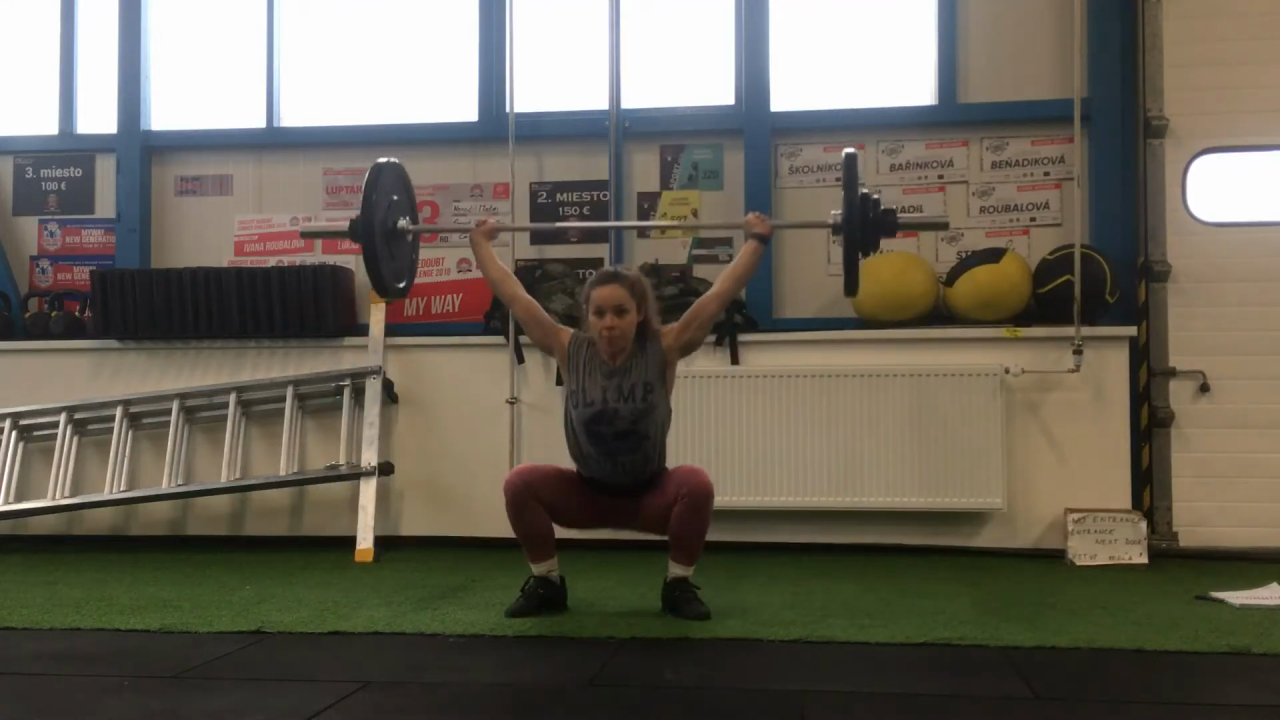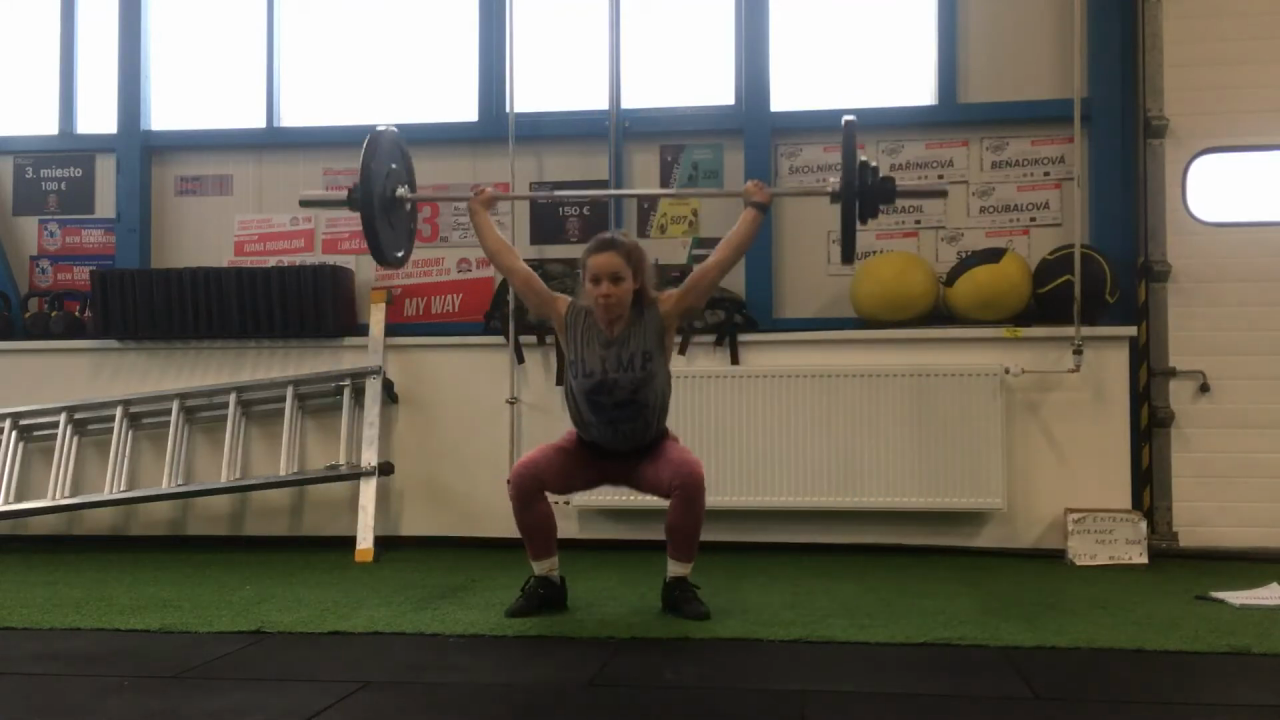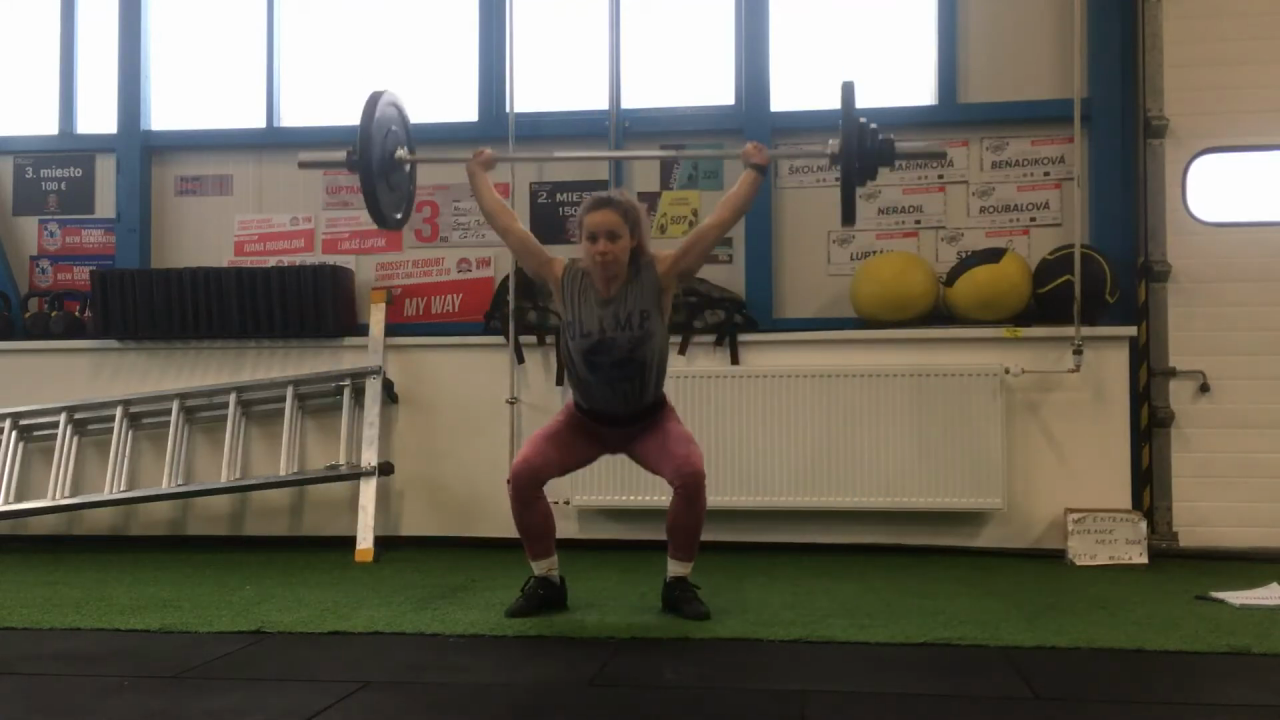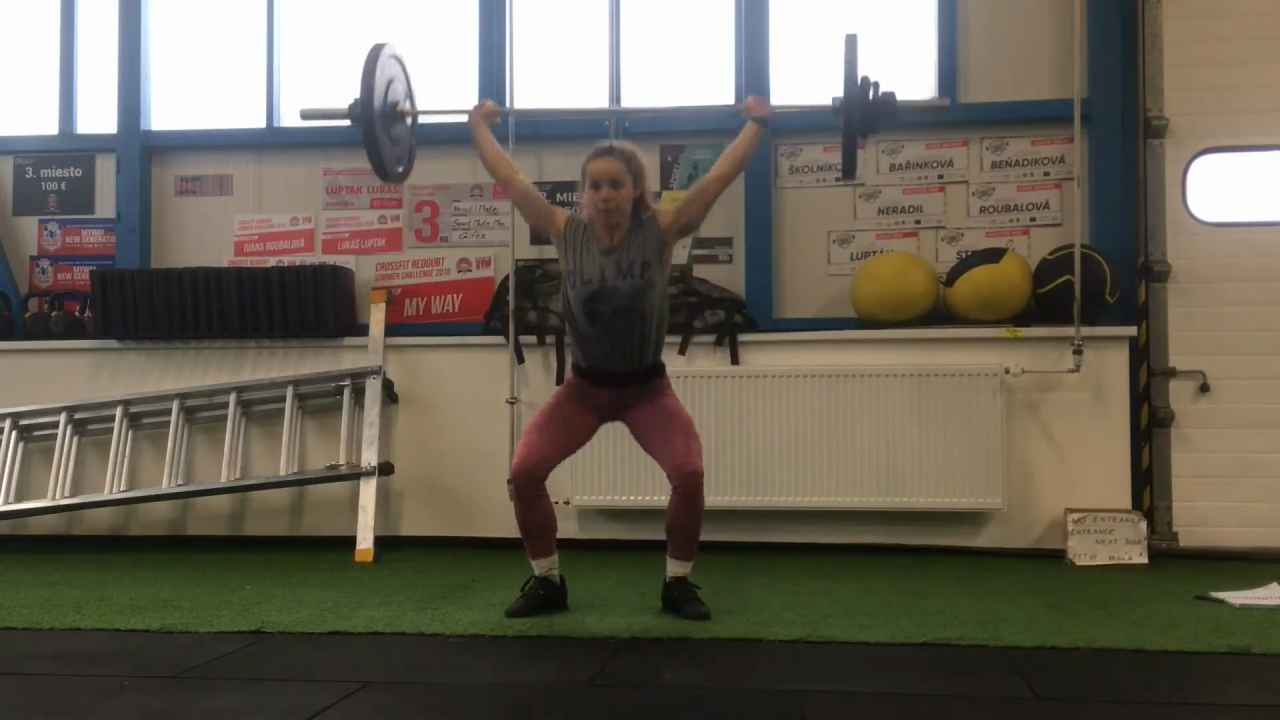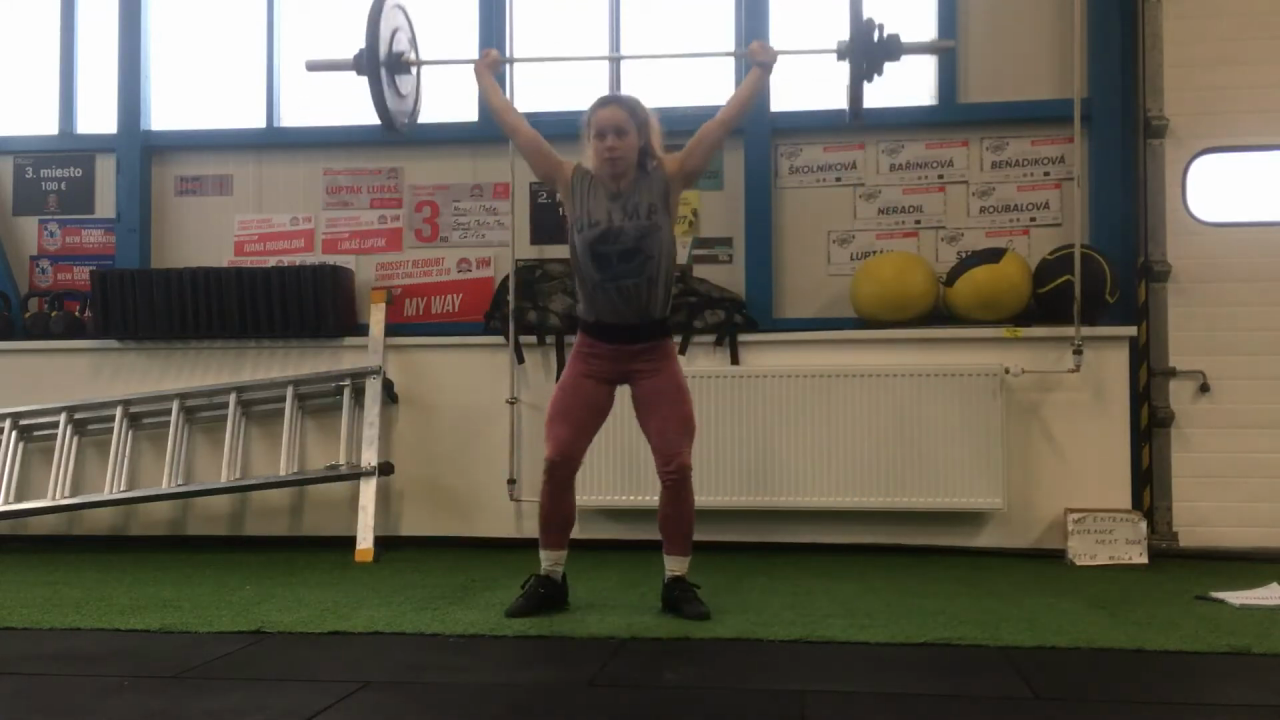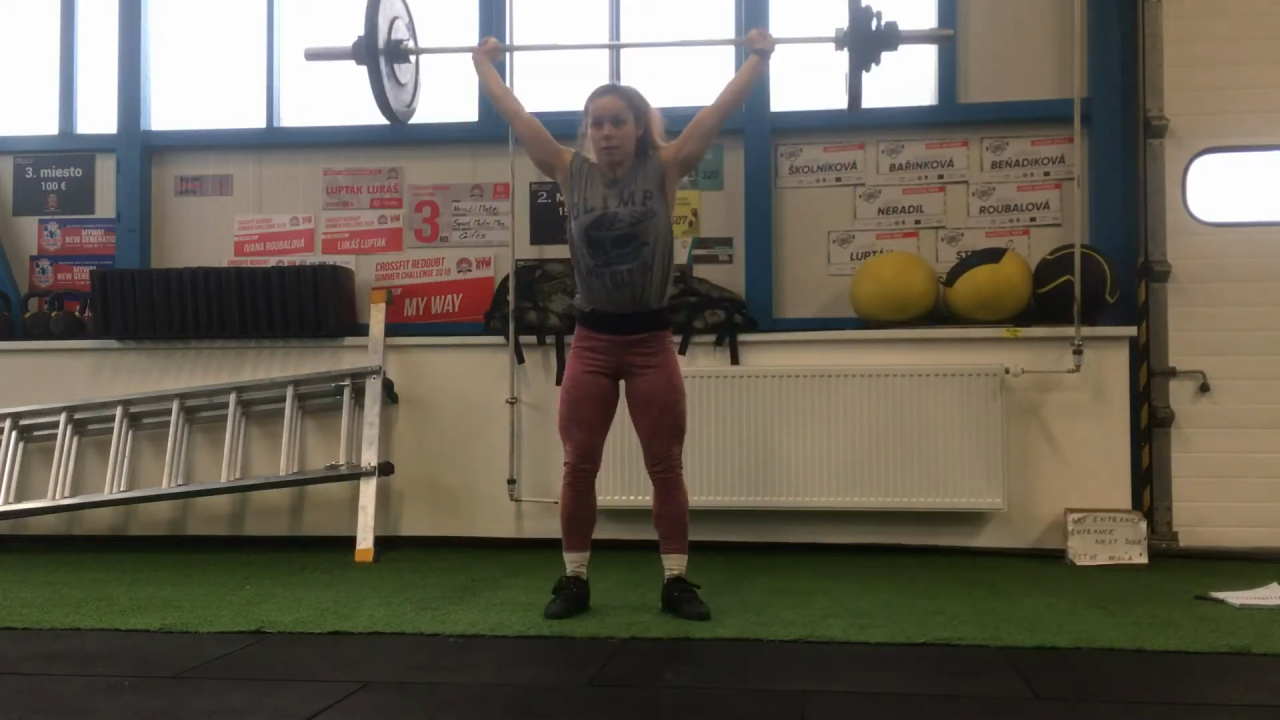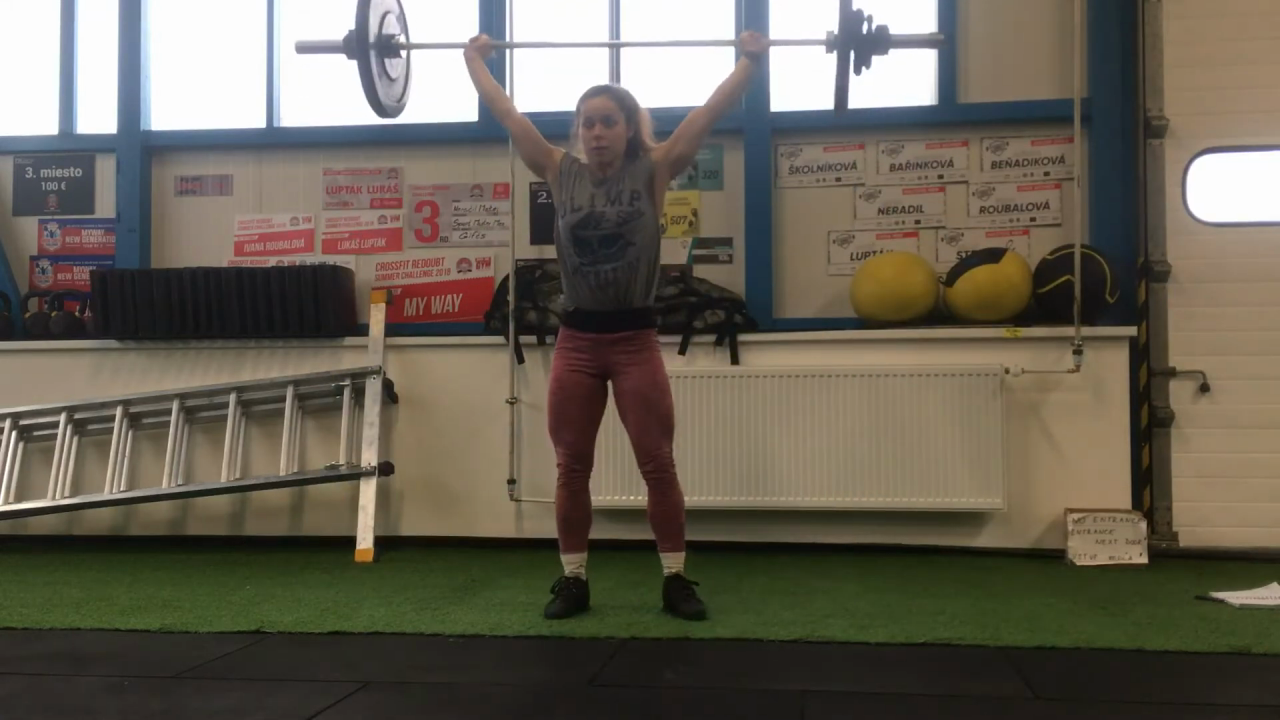
dt=0.2s
person 1, frame 1
left shoulder: (663, 351)
right shoulder: (569, 351)
left elbow: (719, 295)
right elbow: (513, 295)
left wrist: (757, 240)
right wrist: (480, 243)
left hip: (648, 493)
right hip: (588, 491)
left knee: (696, 484)
right knee: (519, 482)
left ankle: (678, 584)
right ankle: (546, 582)
person 1, frame 2
left shoulder: (660, 317)
right shoulder: (566, 319)
left elbow: (718, 263)
right elbow: (510, 265)
left wrist: (756, 208)
right wrist: (479, 213)
left hip: (649, 449)
right hip: (588, 449)
left knee: (688, 475)
right knee: (524, 476)
left ankle: (678, 584)
right ankle: (547, 582)
person 1, frame 3
left shoulder: (658, 277)
right shoulder: (563, 279)
left elbow: (717, 223)
right elbow: (508, 226)
left wrist: (755, 170)
right wrist: (478, 174)
left hip: (648, 418)
right hip: (586, 418)
left knee: (690, 474)
right knee: (522, 474)
left ankle: (678, 583)
right ankle: (546, 581)
person 1, frame 4
left shoulder: (659, 232)
right shoulder: (565, 233)
left elbow: (719, 177)
right elbow: (509, 178)
left wrist: (756, 124)
right wrist: (480, 127)
left hip: (646, 386)
right hip: (584, 385)
left knee: (688, 473)
right knee: (525, 471)
left ankle: (678, 584)
right ankle: (546, 582)
person 1, frame 5
left shoulder: (665, 182)
right shoulder: (573, 184)
left elbow: (723, 123)
right elbow: (516, 128)
left wrist: (761, 70)
right wrist: (485, 75)
left hip: (652, 347)
right hip: (593, 348)
left knee: (675, 468)
right knee: (558, 463)
left ankle: (677, 582)
right ankle: (547, 578)
person 1, frame 6
left shoulder: (663, 171)
right shoulder: (571, 173)
left elbow: (717, 112)
right elbow: (517, 117)
left wrist: (757, 56)
right wrist: (483, 62)
left hip: (649, 339)
right hip: (591, 339)
left knee: (665, 467)
right knee: (578, 466)
left ankle: (676, 583)
right ankle: (574, 580)
person 1, frame 7
left shoulder: (652, 172)
right shoulder: (560, 173)
left elbow: (708, 114)
right elbow: (507, 115)
left wrist: (748, 59)
right wrist: (474, 59)
left hip: (634, 338)
right hip: (576, 339)
left knee: (657, 463)
right knee: (572, 467)
left ankle: (677, 580)
right ankle: (572, 580)
